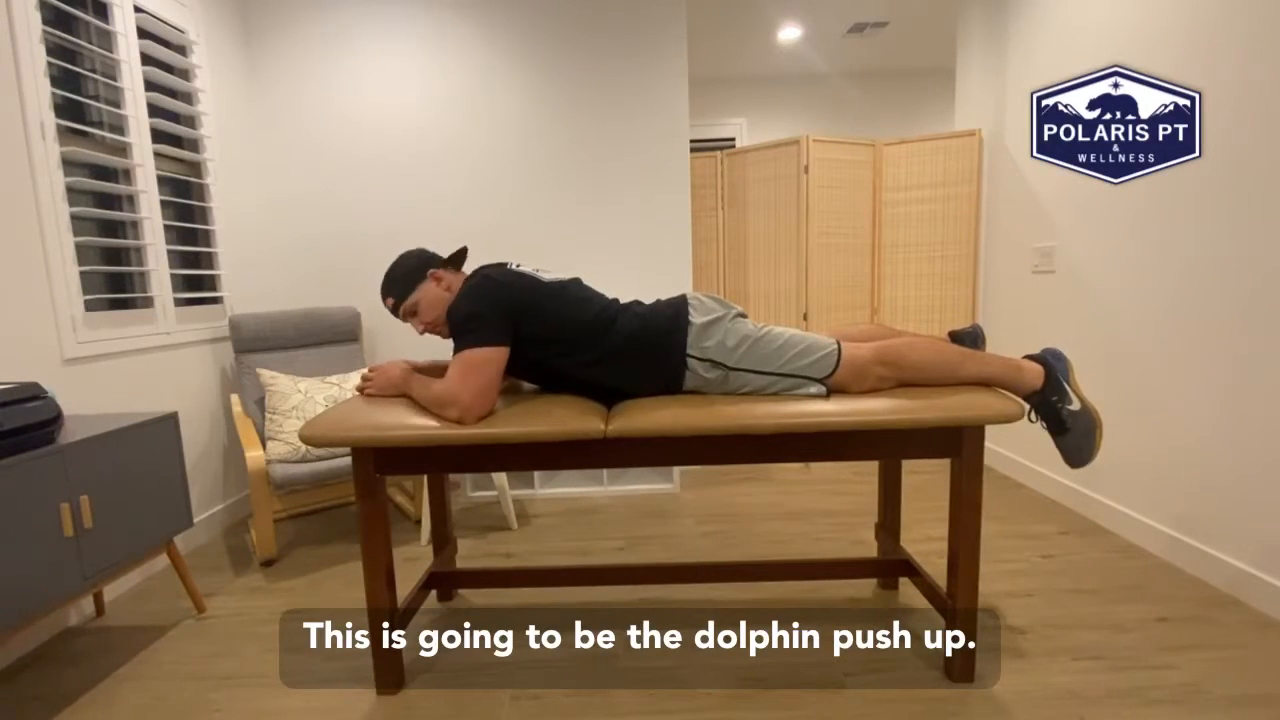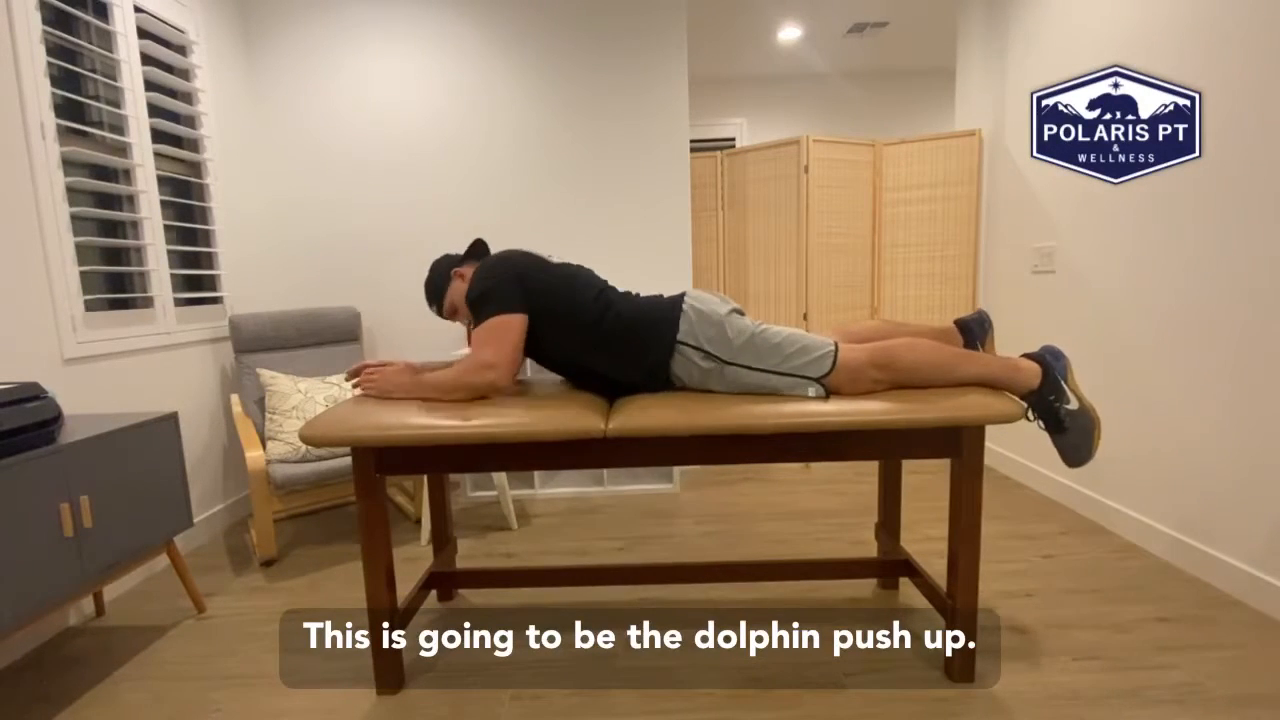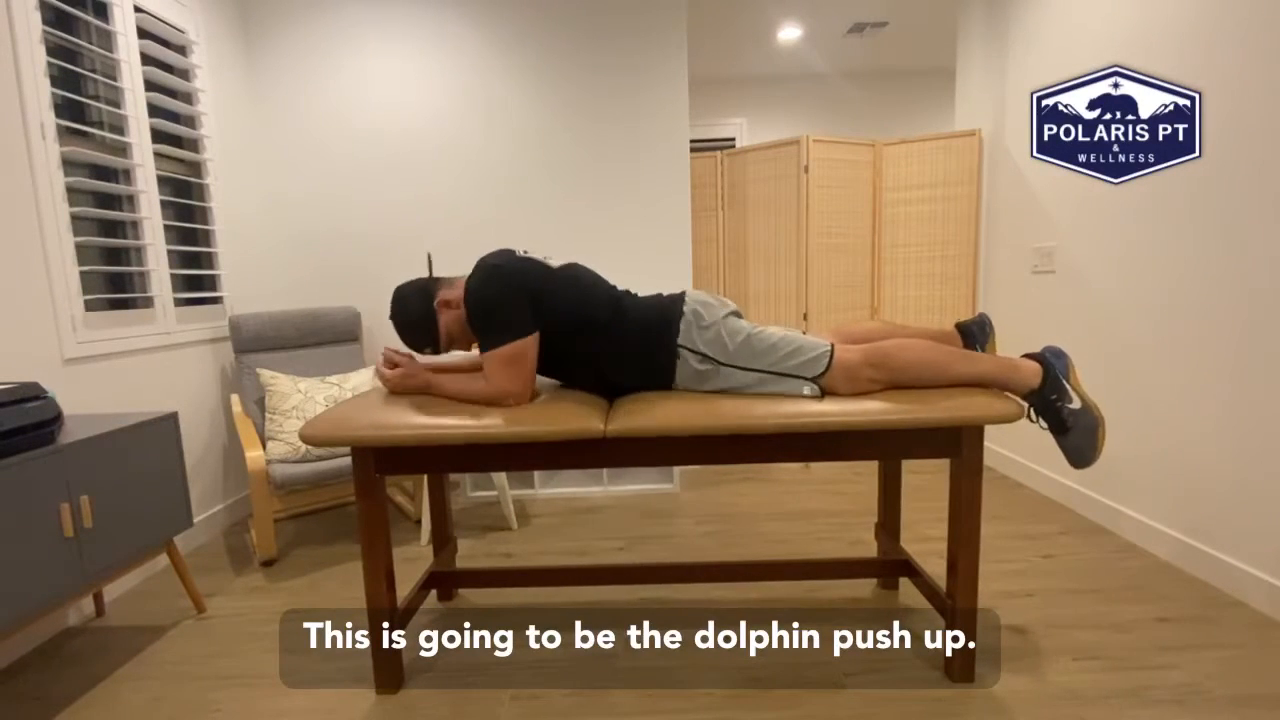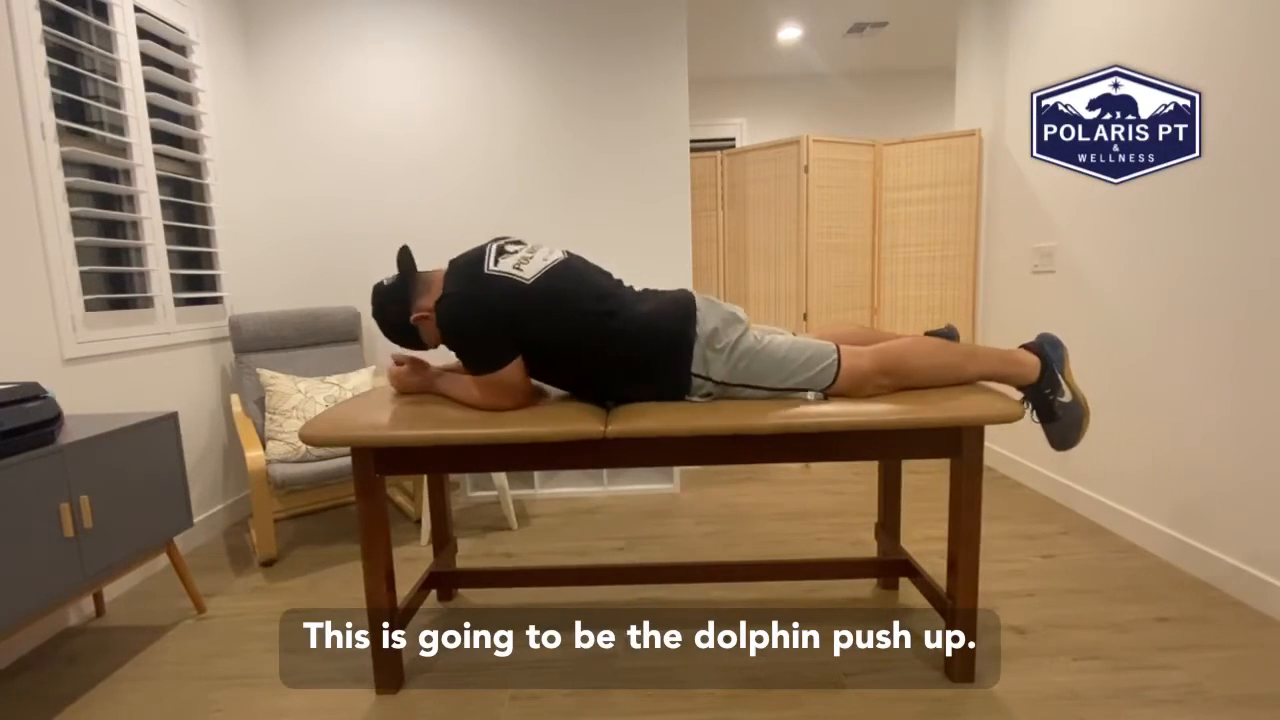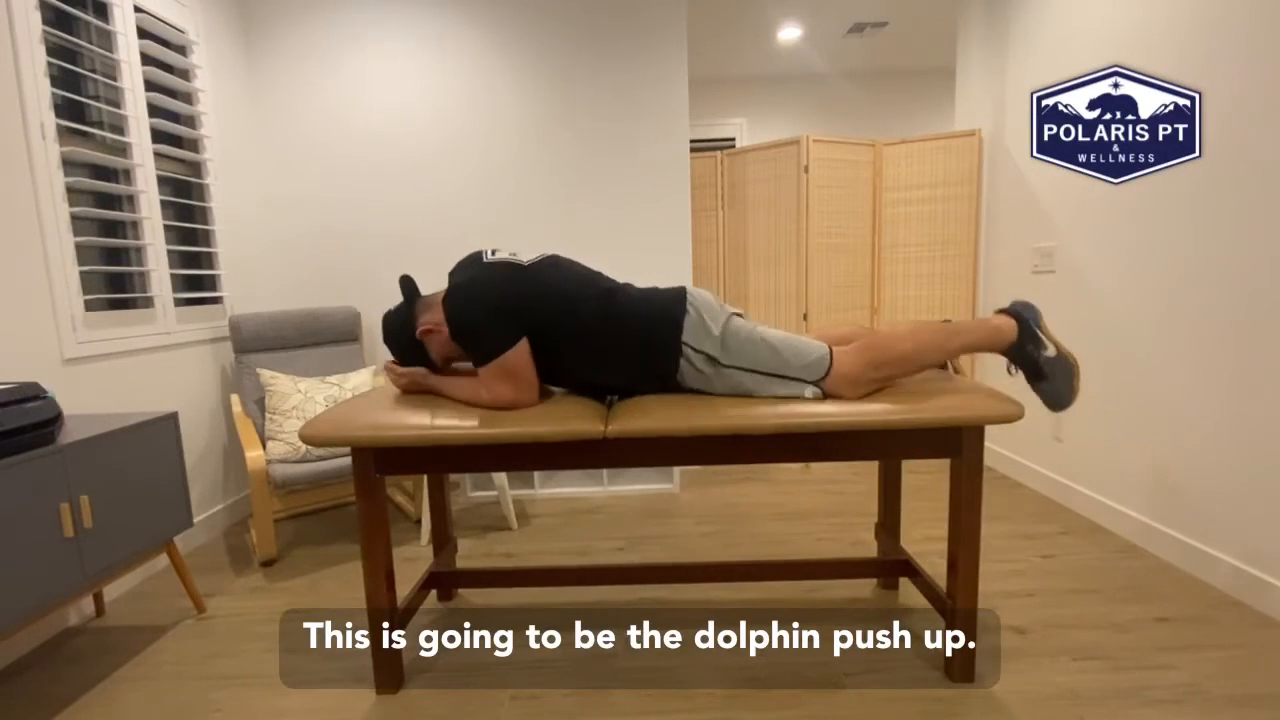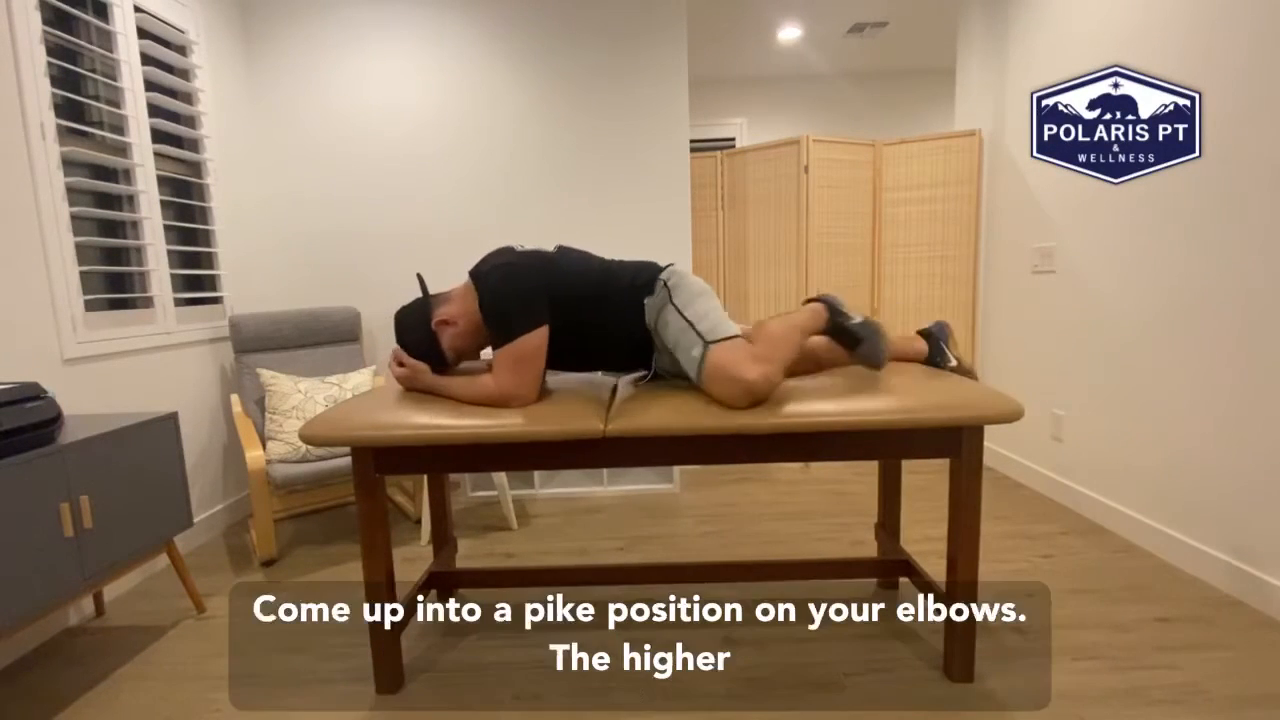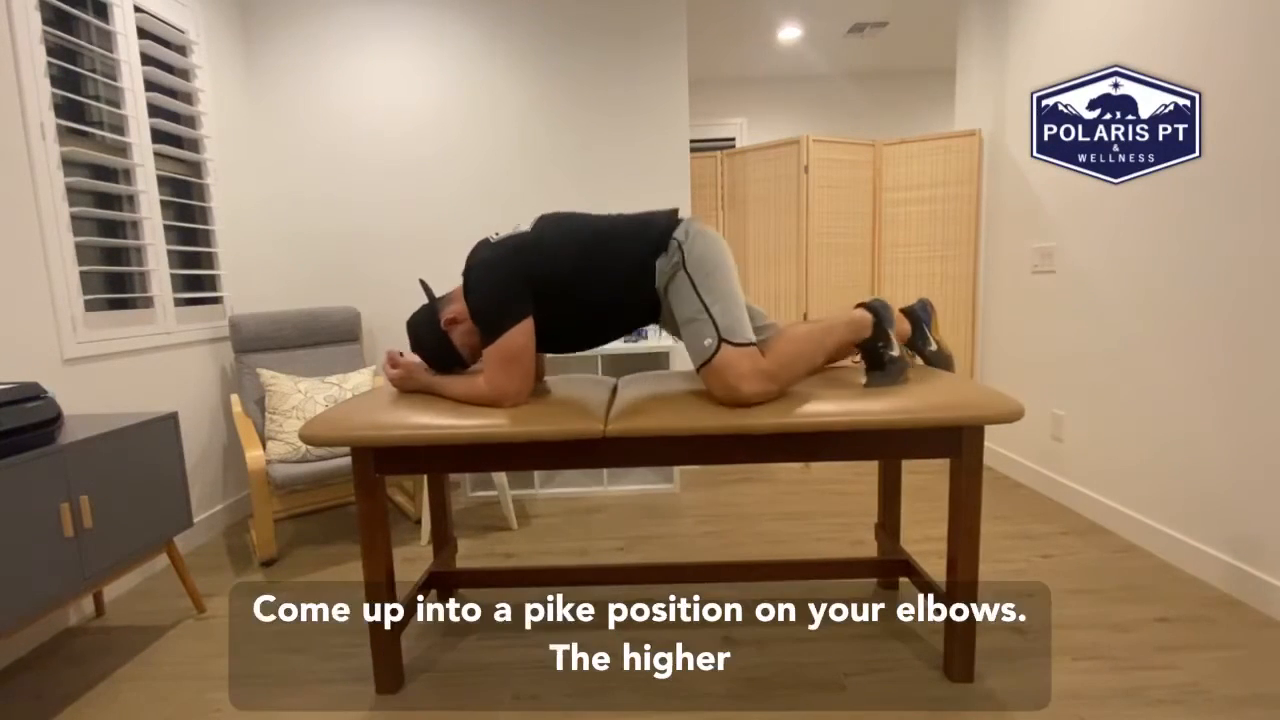
dt=0.4s
person 1, frame 1
left shoulder: (478, 295)
right shoulder: (500, 289)
left elbow: (468, 404)
right elbow: (488, 366)
left wrist: (406, 383)
right wrist: (422, 368)
left hip: (691, 348)
right hip: (682, 331)
left knee: (864, 368)
right knee: (833, 342)
left ankle: (1033, 374)
right ankle: (955, 342)
person 1, frame 2
left shoulder: (496, 273)
right shoulder: (522, 280)
left elbow: (493, 373)
right elbow: (504, 357)
left wrist: (411, 385)
right wrist: (423, 368)
left hip: (688, 341)
right hip: (684, 332)
left knee: (859, 369)
right knee: (842, 344)
left ankle: (1031, 374)
right ankle: (961, 334)
person 1, frame 3
left shoulder: (492, 284)
right shoulder: (506, 280)
left elbow: (512, 388)
right elbow: (507, 361)
left wrist: (425, 381)
right wrist: (432, 365)
left hip: (689, 345)
right hip: (677, 330)
left knee: (855, 369)
right knee: (836, 342)
left ankle: (1033, 374)
right ankle: (962, 335)
person 1, frame 4
left shoulder: (464, 305)
right shoulder: (486, 257)
left elbow: (510, 396)
left wrist: (430, 380)
right wrist: (449, 370)
left hip: (696, 363)
right hip: (685, 318)
left knee: (864, 371)
right knee: (826, 346)
left ankle: (1031, 365)
right ankle: (928, 341)
person 1, frame 5
left shoulder: (469, 300)
right shoulder: (487, 279)
left elbow: (518, 393)
right elbow: (534, 353)
left wrist: (430, 383)
right wrist: (464, 372)
left hip: (686, 345)
right hip: (675, 318)
left knee: (854, 371)
right knee: (814, 348)
left ankle: (1009, 330)
right ankle: (931, 336)
person 1, frame 6
left shoulder: (506, 285)
right shoulder: (494, 285)
left elbow: (517, 390)
right elbow: (522, 372)
left wrist: (430, 383)
right wrist: (436, 375)
left hip: (664, 299)
right hip: (659, 349)
left knee: (744, 381)
right knee: (802, 358)
left ankle: (817, 313)
right ankle: (924, 347)
person 1, frame 7
left shoulder: (490, 281)
right shoulder: (499, 274)
left elbow: (509, 389)
right elbow: (529, 370)
left wrist: (426, 381)
right wrist: (441, 373)
left hip: (678, 253)
right hip: (668, 267)
left knee: (743, 384)
right knee: (781, 354)
left ankle: (867, 323)
right ankle: (905, 327)
